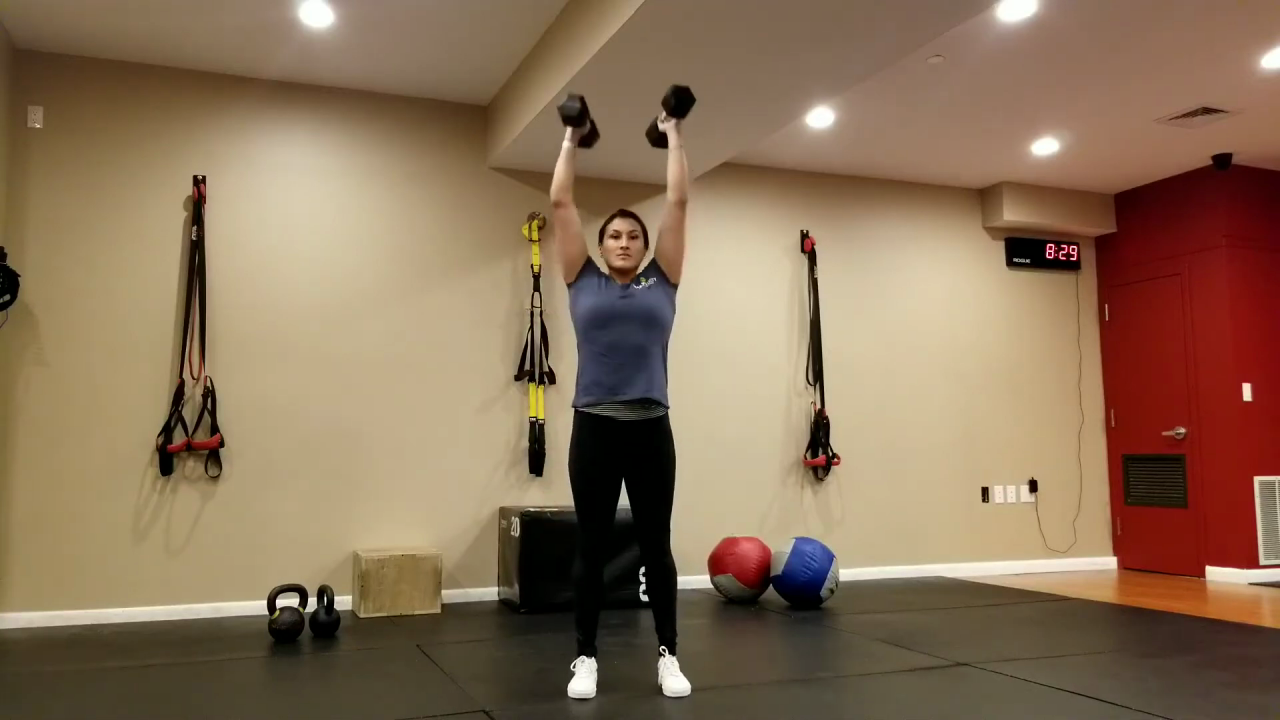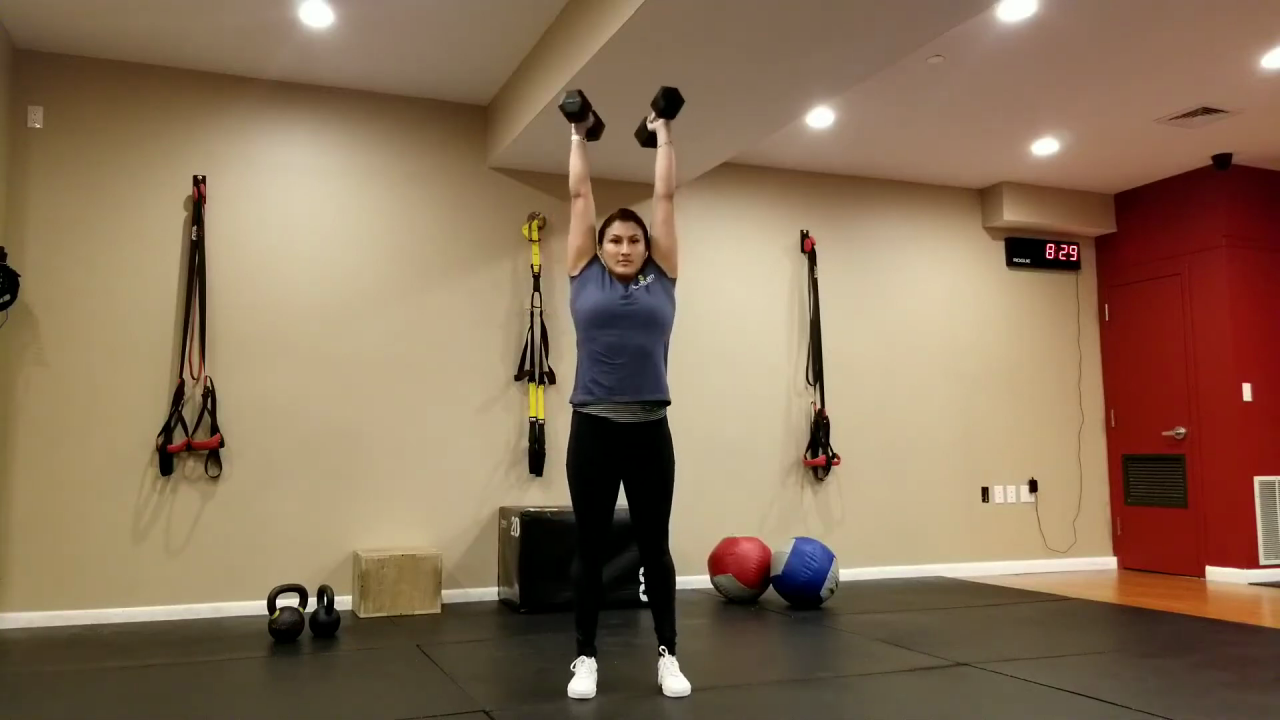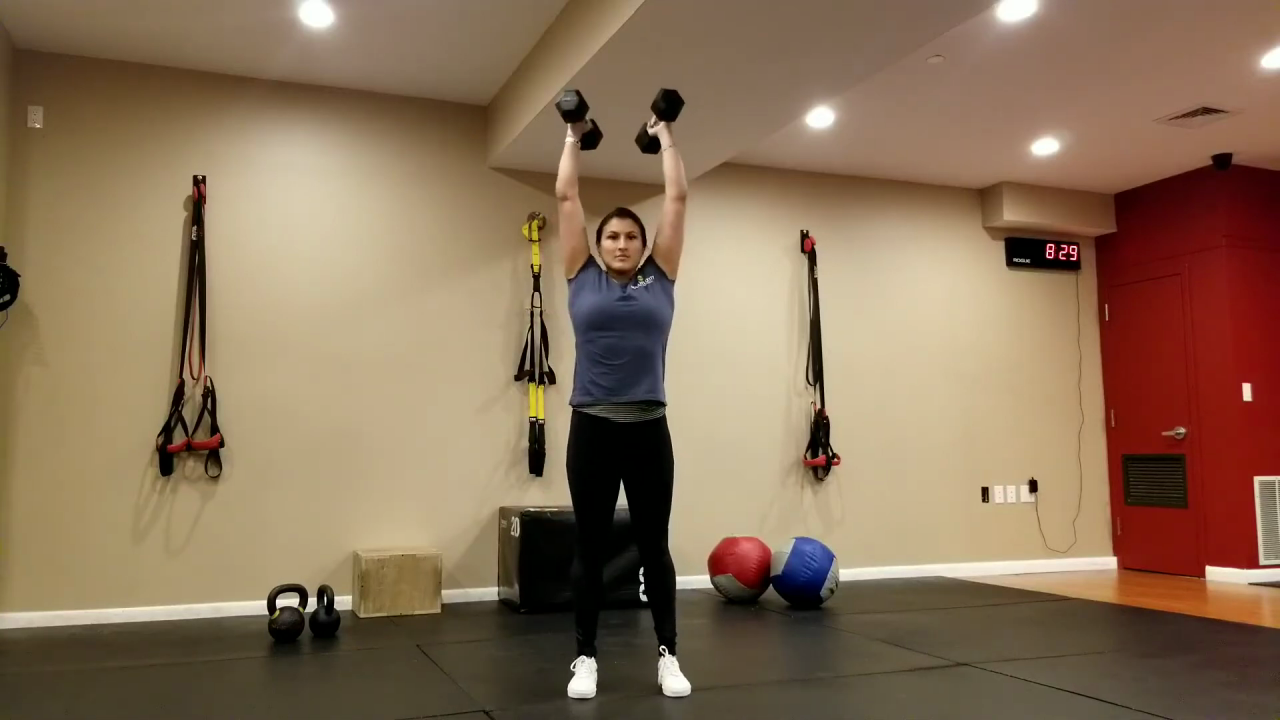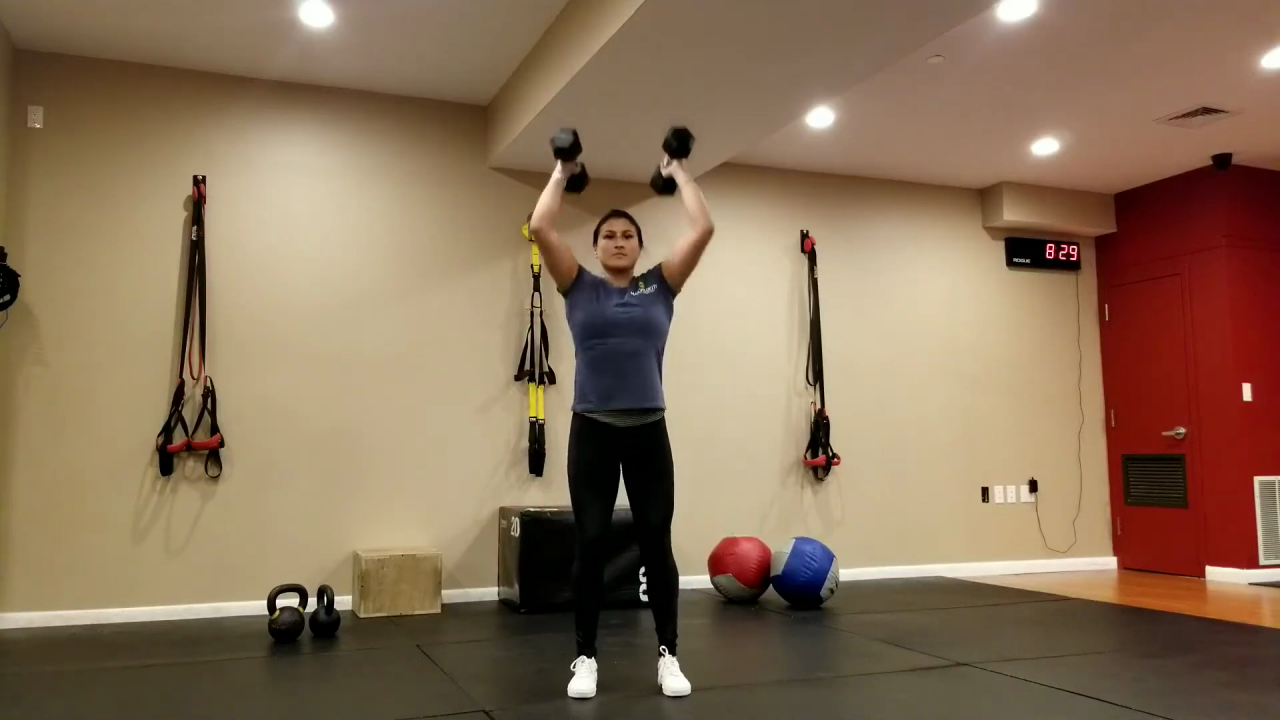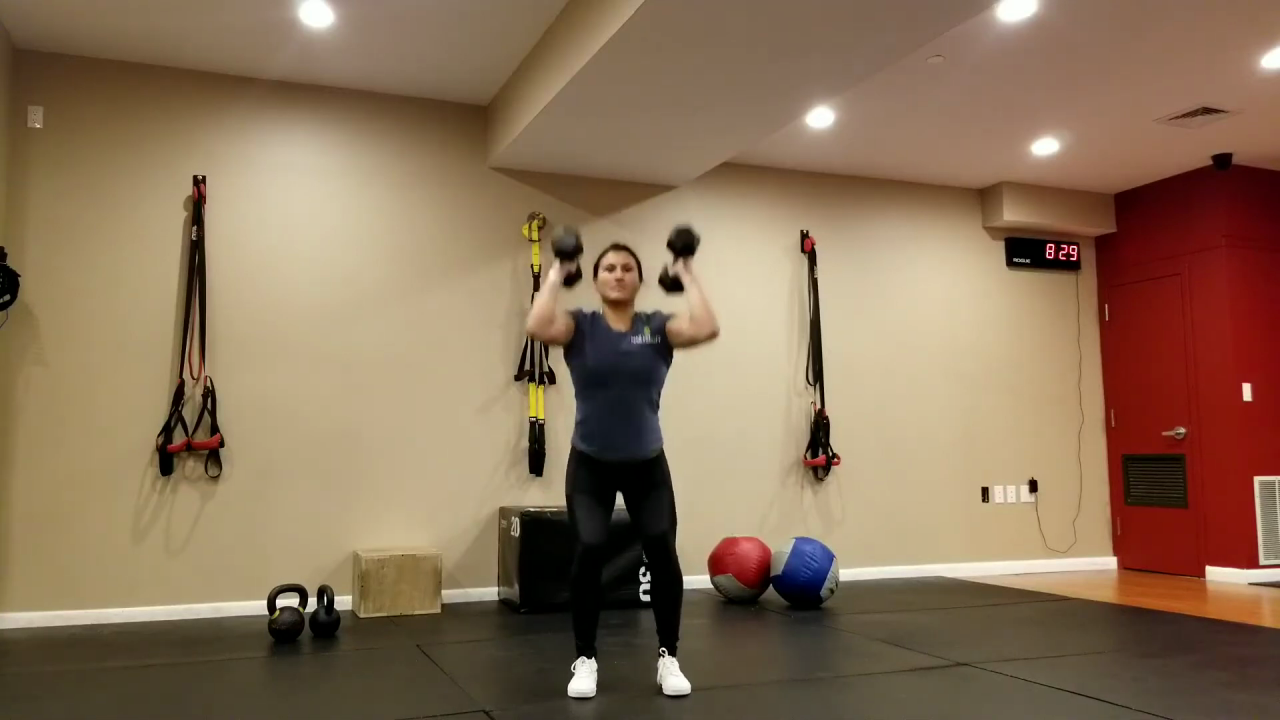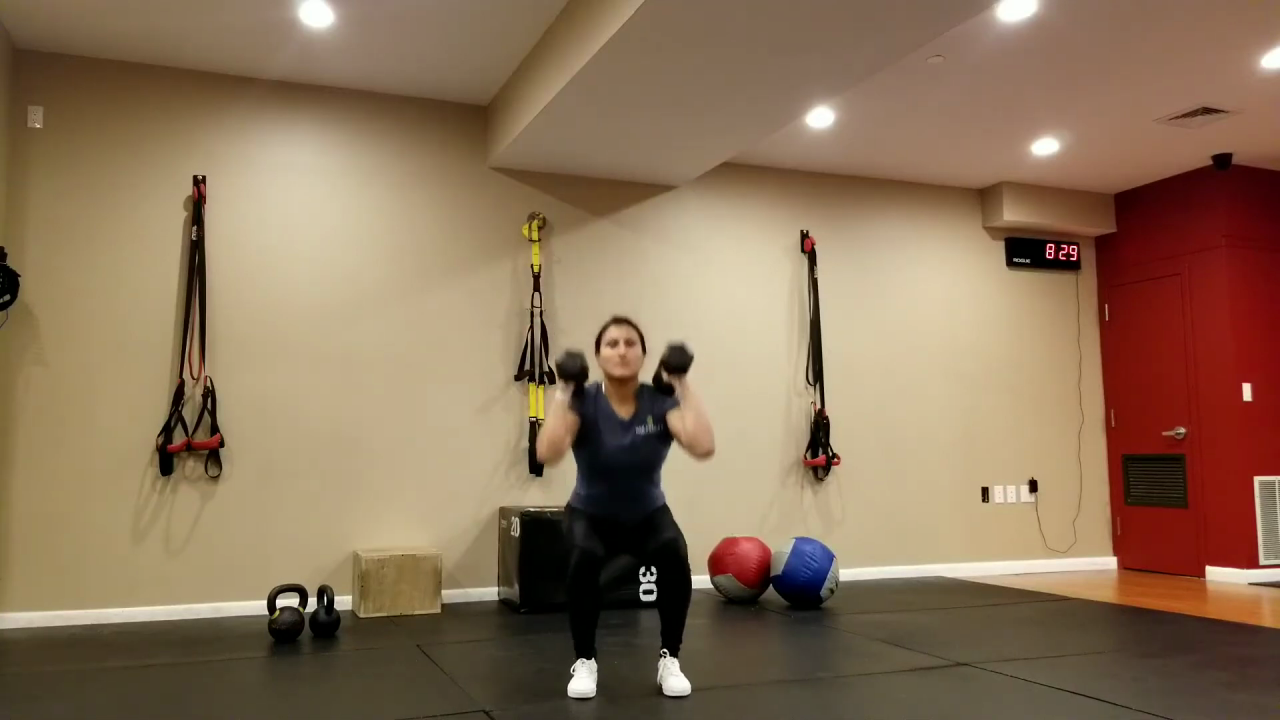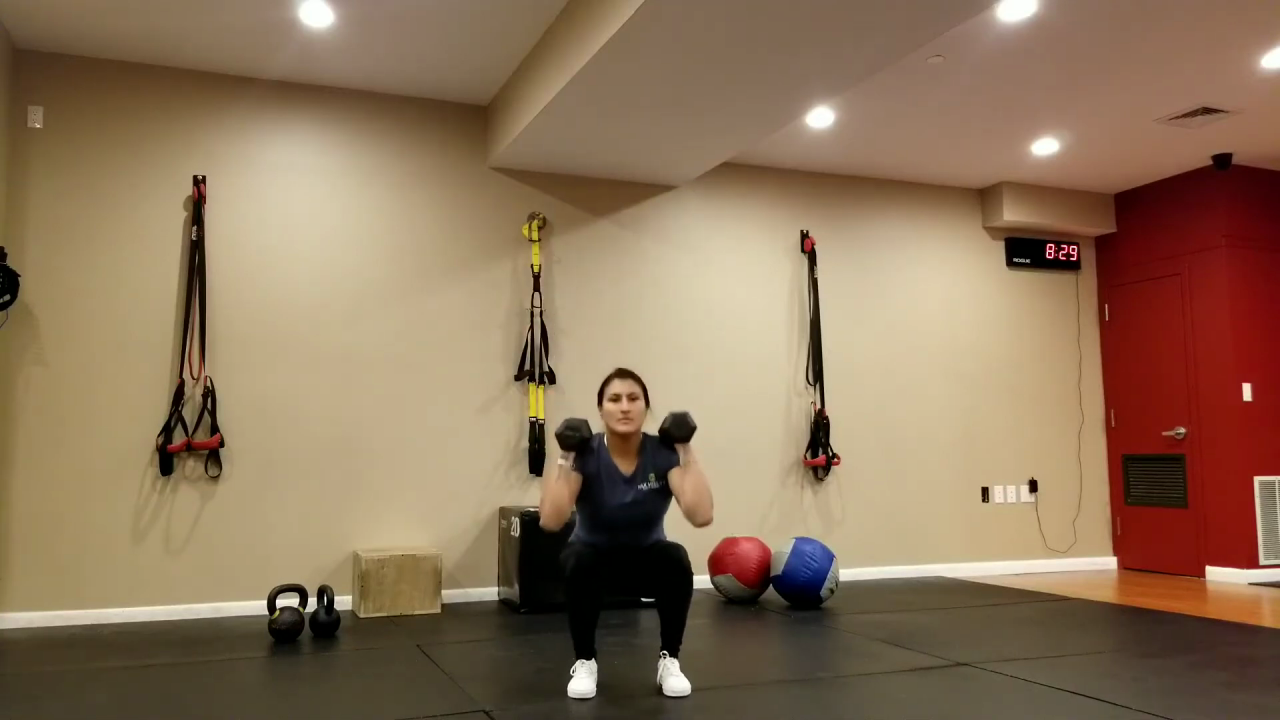
dt=0.2s
person 1, frame 1
left shoulder: (661, 282)
right shoulder: (584, 282)
left elbow: (678, 198)
right elbow: (560, 201)
left wrist: (673, 137)
right wrist: (570, 141)
left hip: (651, 429)
right hip: (594, 428)
left knee: (656, 545)
right knee: (591, 547)
left ankle: (667, 656)
right ankle: (585, 658)
person 1, frame 2
left shoulder: (660, 280)
right shoulder: (585, 277)
left elbow: (665, 196)
right elbow: (579, 195)
left wrist: (663, 135)
right wrist: (578, 136)
left hip: (649, 430)
right hip: (593, 429)
left knee: (654, 547)
right knee: (590, 548)
left ankle: (667, 656)
right ankle: (585, 658)
person 1, frame 3
left shoulder: (659, 279)
right shoulder: (583, 279)
left elbow: (676, 198)
right elbow: (566, 196)
left wrist: (665, 140)
right wrist: (573, 139)
left hip: (648, 428)
right hip: (592, 427)
left knee: (654, 545)
right knee: (590, 547)
left ankle: (667, 656)
right ankle: (585, 658)
person 1, frame 4
left shoulder: (659, 286)
right shoulder: (580, 287)
left elbow: (703, 229)
right elbow: (540, 229)
left wrist: (679, 175)
right wrist: (560, 175)
left hip: (648, 430)
right hip: (592, 430)
left knee: (656, 543)
right knee: (591, 544)
left ankle: (668, 655)
right ankle: (585, 658)
person 1, frame 5
left shoulder: (658, 328)
right shoulder: (579, 327)
left elbow: (708, 327)
right elbow: (537, 326)
left wrist: (685, 273)
right wrist: (556, 274)
left hip: (646, 462)
right hip: (591, 462)
left knee: (662, 548)
right knee: (589, 548)
left ankle: (668, 657)
right ankle: (585, 659)
person 1, frame 6
left shoulder: (662, 402)
right shoulder: (581, 402)
left elbow: (704, 447)
right elbow: (547, 453)
left wrist: (683, 388)
right wrist: (562, 393)
left hip: (647, 515)
right hip: (590, 515)
left knee: (673, 554)
right knee: (585, 558)
left ankle: (669, 658)
right ankle: (585, 661)
person 1, frame 7
left shoulder: (664, 454)
right shoulder: (585, 456)
left elbow: (701, 515)
right elbow: (550, 519)
left wrist: (687, 454)
right wrist: (566, 459)
left hip: (645, 554)
right hip: (594, 553)
left knee: (676, 561)
right knee: (580, 562)
left ankle: (669, 660)
right ankle: (584, 662)
